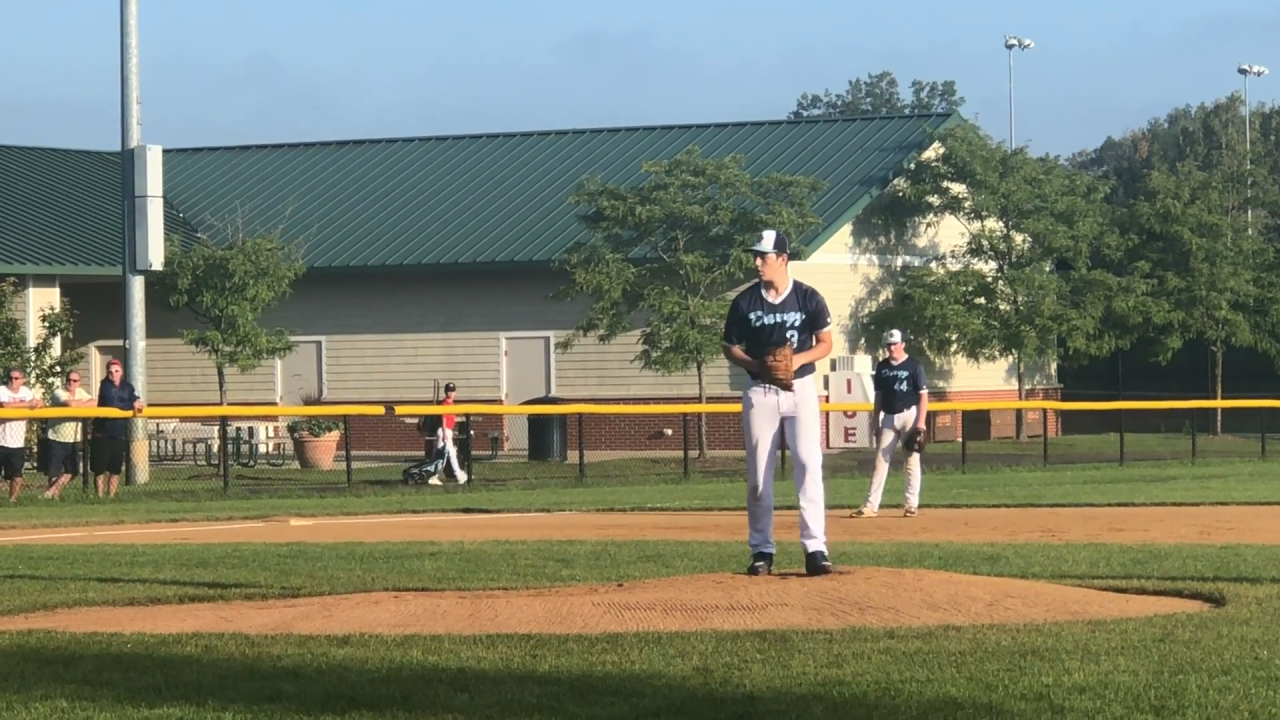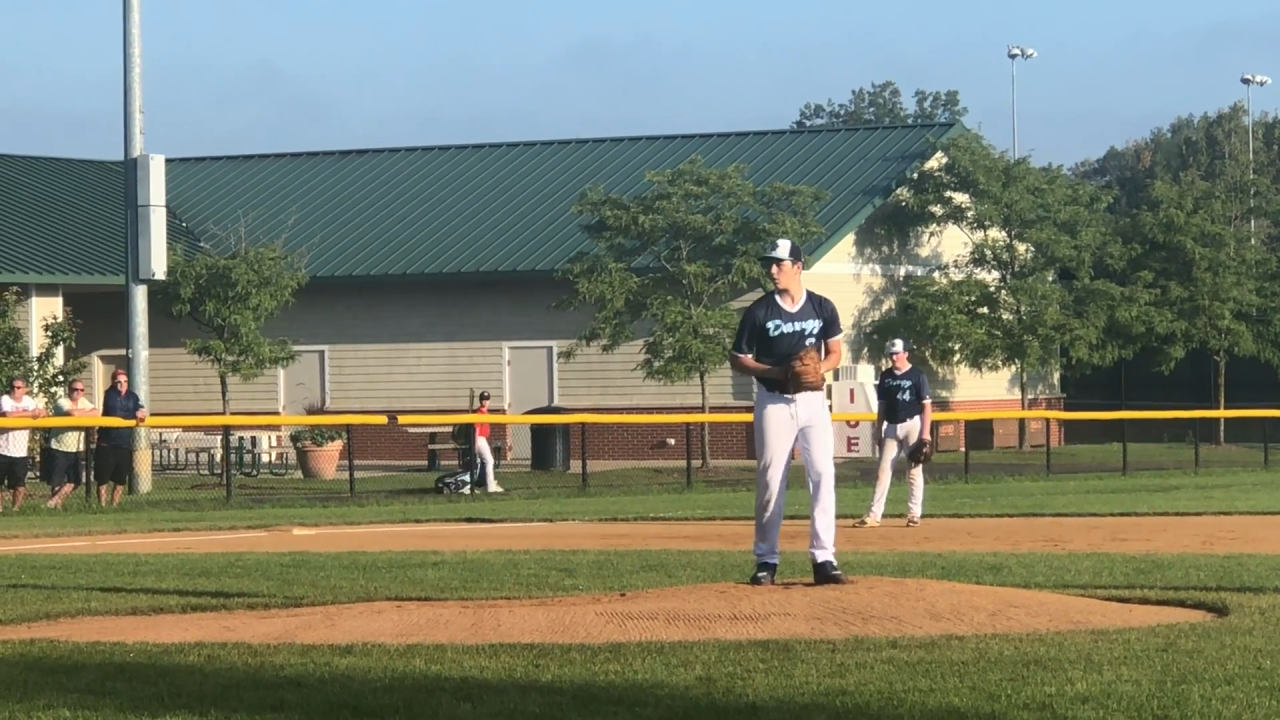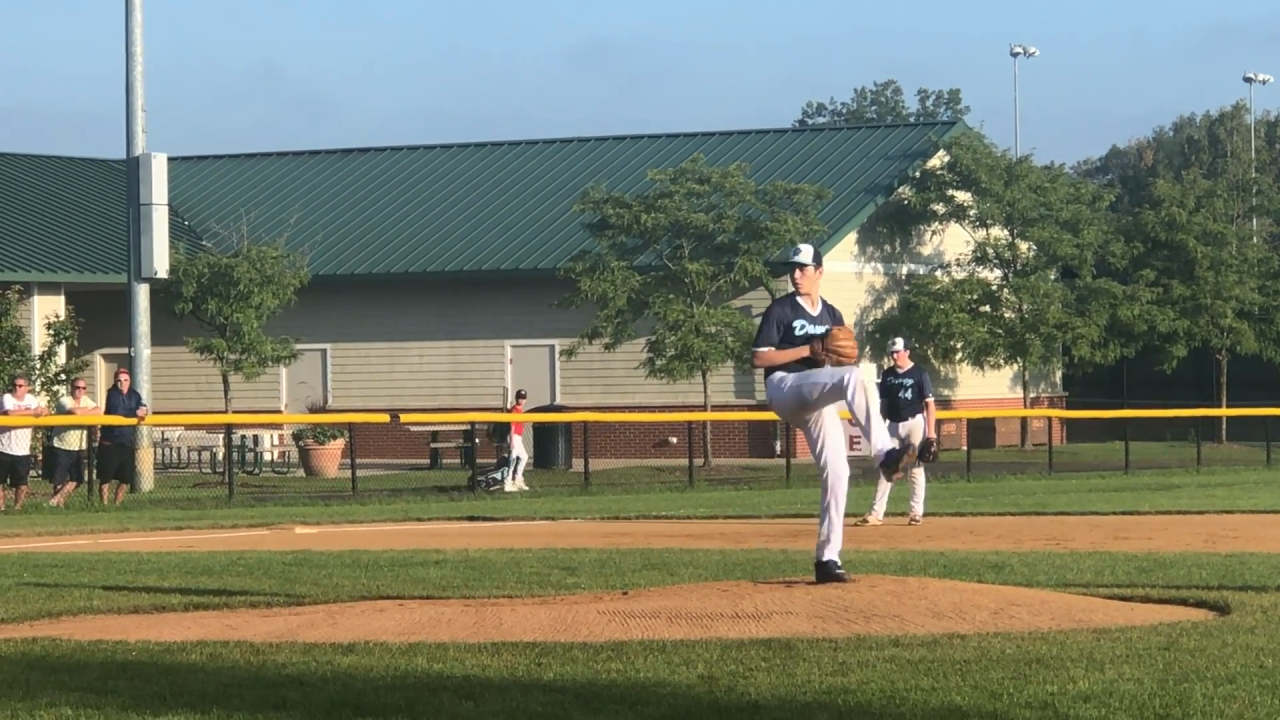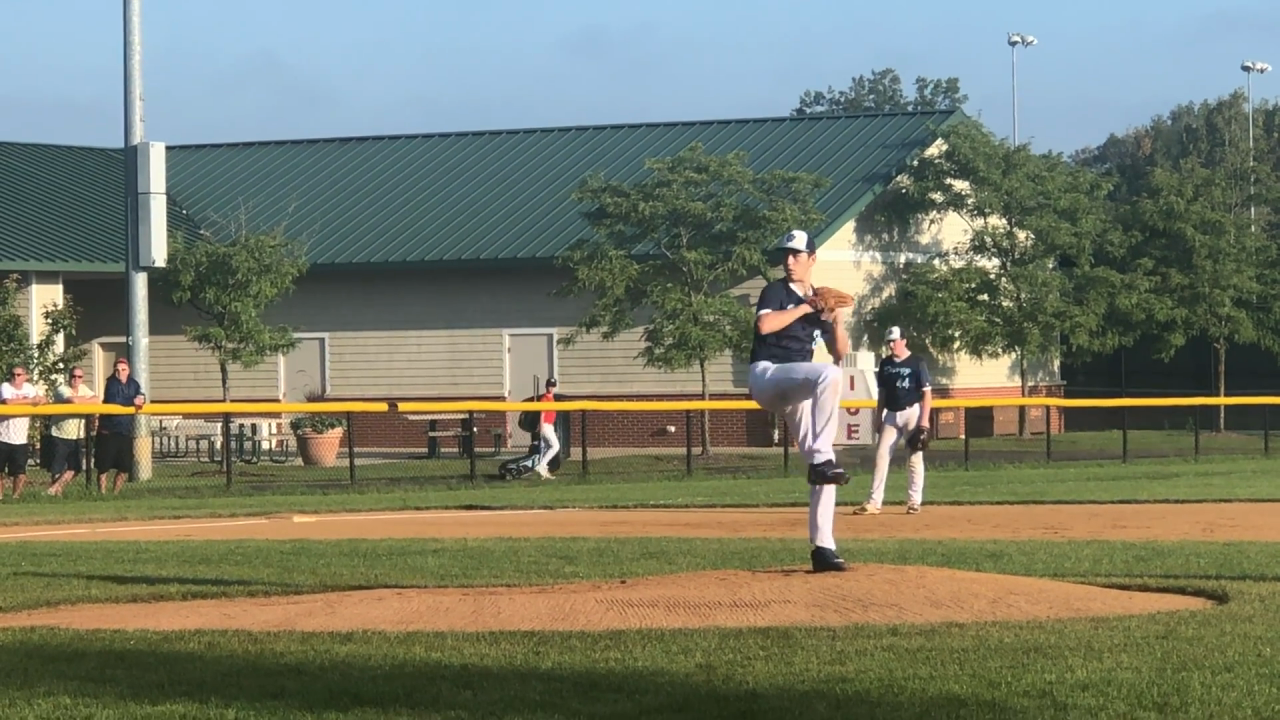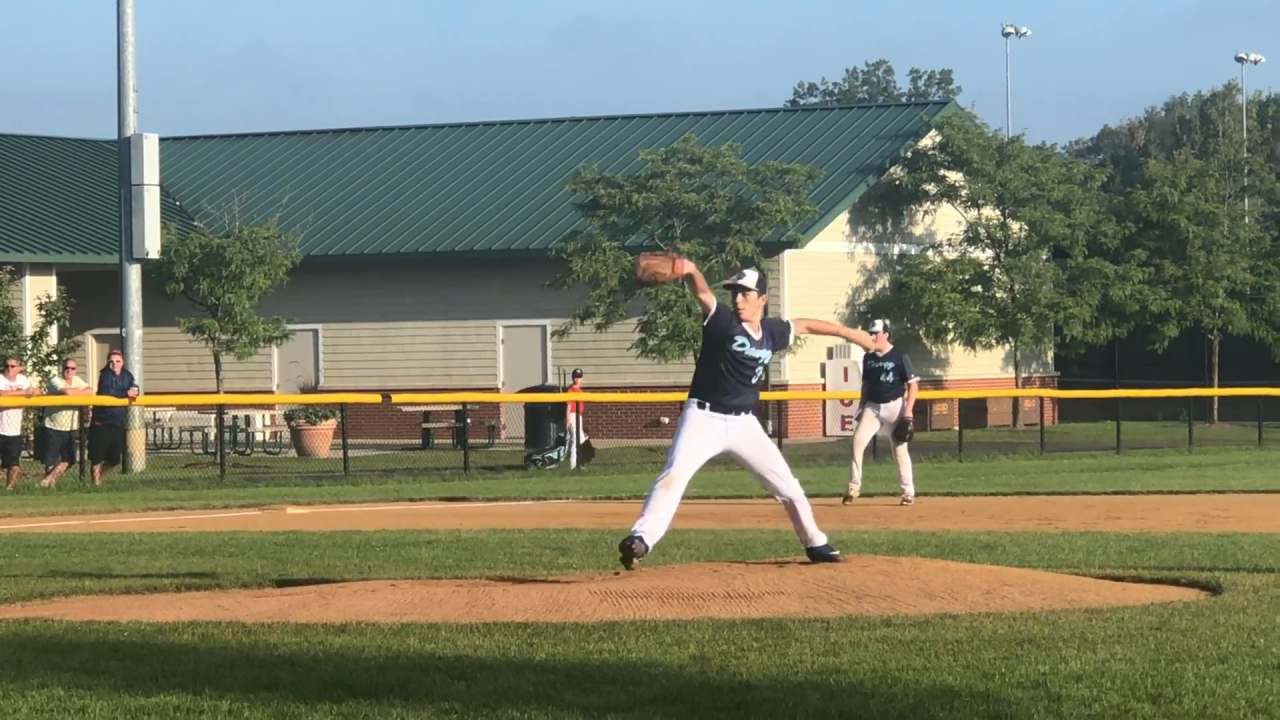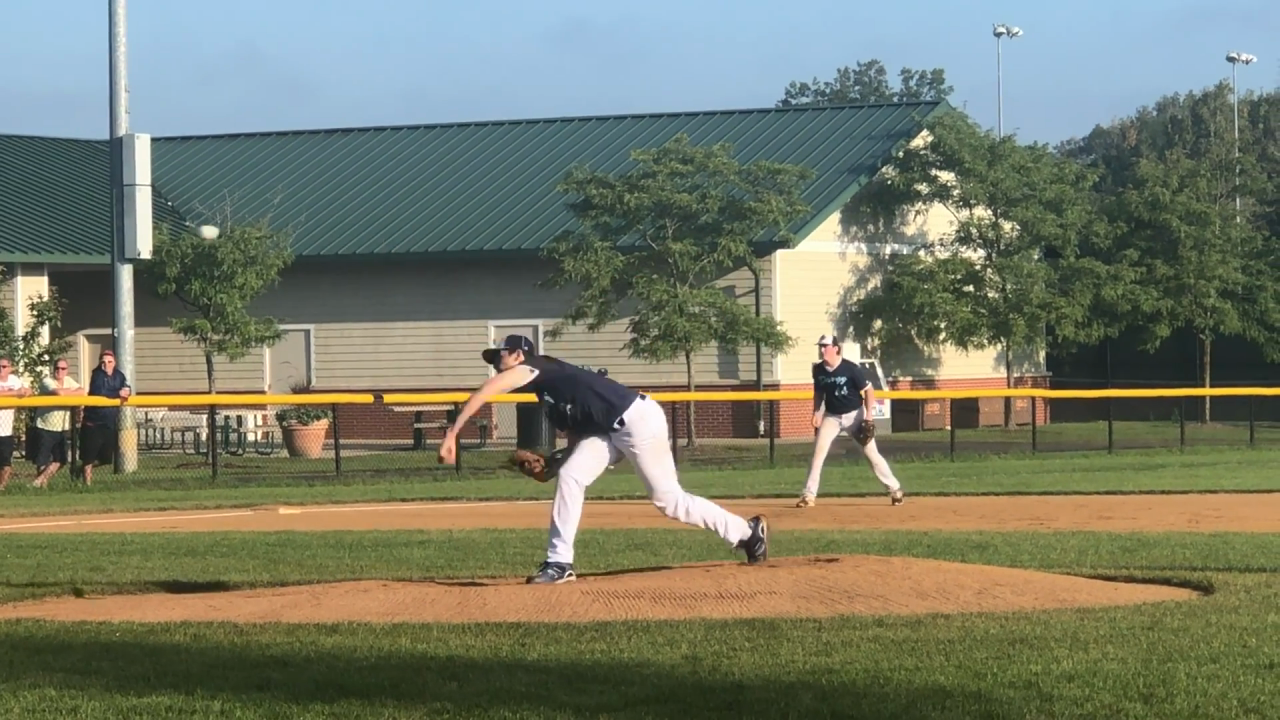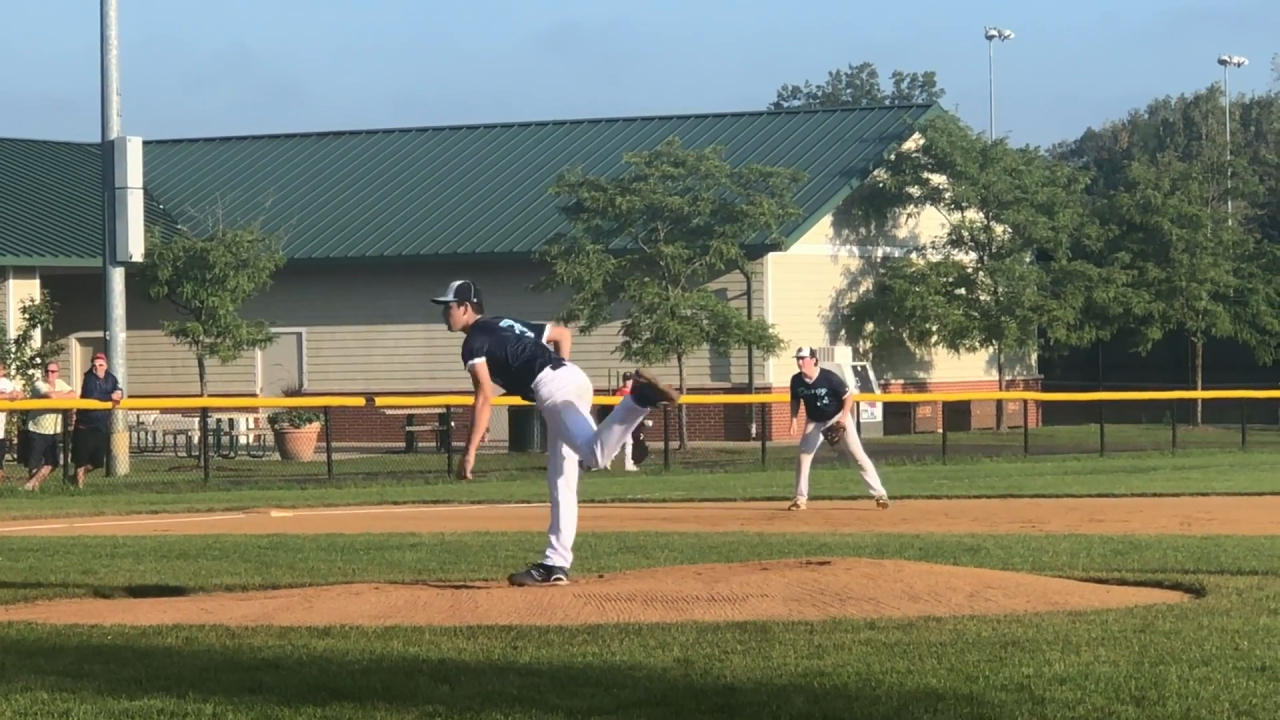
dt=0.4s
person 1, frame 1
left shoulder: (808, 298)
right shoulder: (744, 302)
left elbow: (825, 344)
right elbow: (730, 348)
left wrist: (796, 360)
right wrist: (755, 364)
left hip: (799, 389)
right hip: (759, 392)
left knee: (808, 463)
right knee: (759, 473)
left ankle: (815, 547)
right ankle: (762, 549)
person 1, frame 2
left shoulder: (822, 307)
right shoulder: (758, 311)
left elbow: (835, 353)
right elbow: (738, 359)
left wrist: (817, 369)
right wrist: (775, 372)
left hip: (813, 399)
right hip: (773, 401)
left knee: (823, 476)
right knee: (770, 484)
left ankle: (823, 559)
right ankle: (766, 560)
person 1, frame 3
left shoulder: (832, 314)
right shoulder: (779, 310)
right elbow: (759, 358)
right wrist: (808, 349)
left hip: (825, 397)
right hip: (785, 389)
left knee: (837, 473)
right knee: (852, 379)
left ankle: (828, 558)
right ankle: (885, 453)
person 1, frame 4
right shoulder: (775, 291)
left elbow: (841, 352)
right elbow: (764, 326)
left wrist: (835, 320)
right wrist: (805, 307)
left hip: (800, 389)
right hip: (767, 377)
right knee: (830, 377)
left ankle: (823, 547)
right ankle: (823, 461)
person 1, frame 5
left shoulder: (773, 330)
right shoulder: (721, 320)
left elbow: (804, 324)
right elbow: (703, 290)
left wrist: (850, 333)
right wrist: (690, 270)
left hip: (743, 422)
right hip: (703, 416)
left knee: (787, 485)
right knee: (676, 471)
left ankle: (816, 543)
right ankle: (641, 539)
person 1, frame 6
left shoulder: (539, 369)
right shoulder: (549, 387)
left elbow: (492, 387)
right elbow: (578, 429)
left wrist: (454, 431)
left hip: (639, 420)
right hip: (614, 427)
left knee: (671, 502)
right knee: (570, 479)
left ankle: (746, 532)
right ankle: (560, 562)
person 1, frame 7
left shoulder: (474, 342)
right shoulder: (504, 324)
left elbow: (484, 397)
right elbow: (563, 334)
left wrist: (470, 452)
left hip: (555, 387)
right hip: (572, 378)
left knee: (594, 453)
right knee: (561, 479)
left ankle: (642, 395)
right ankle: (555, 562)
